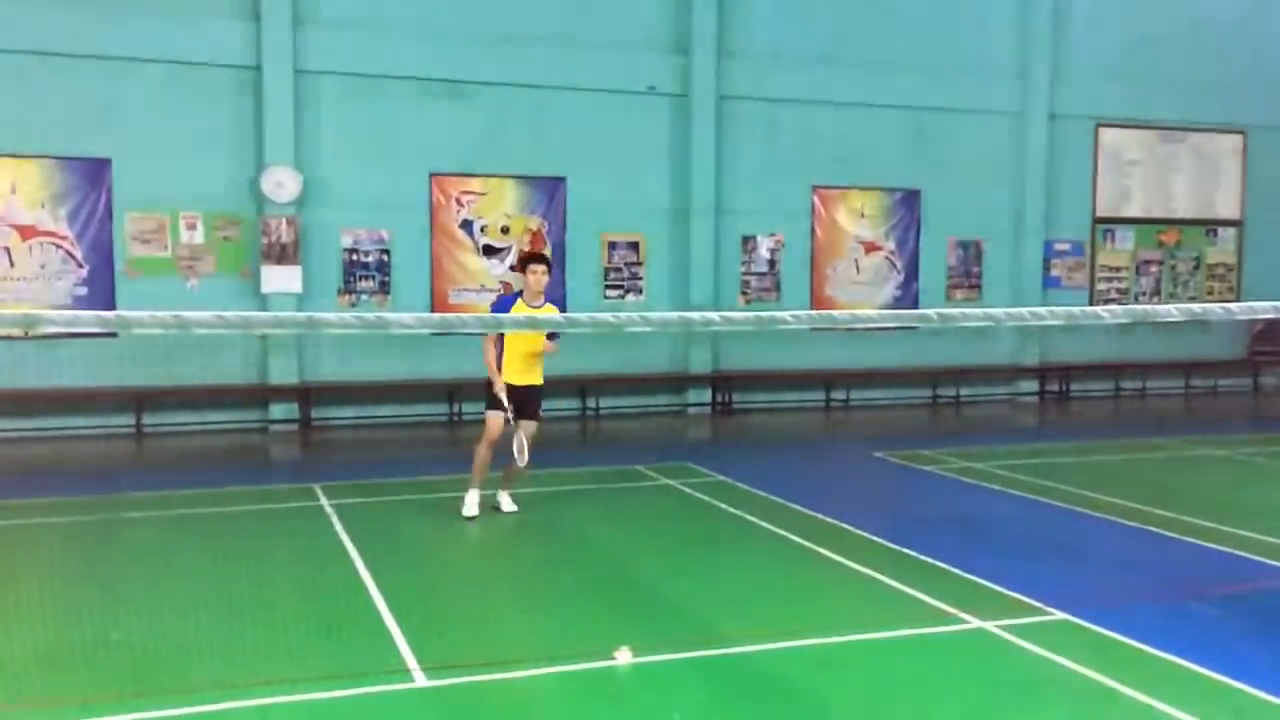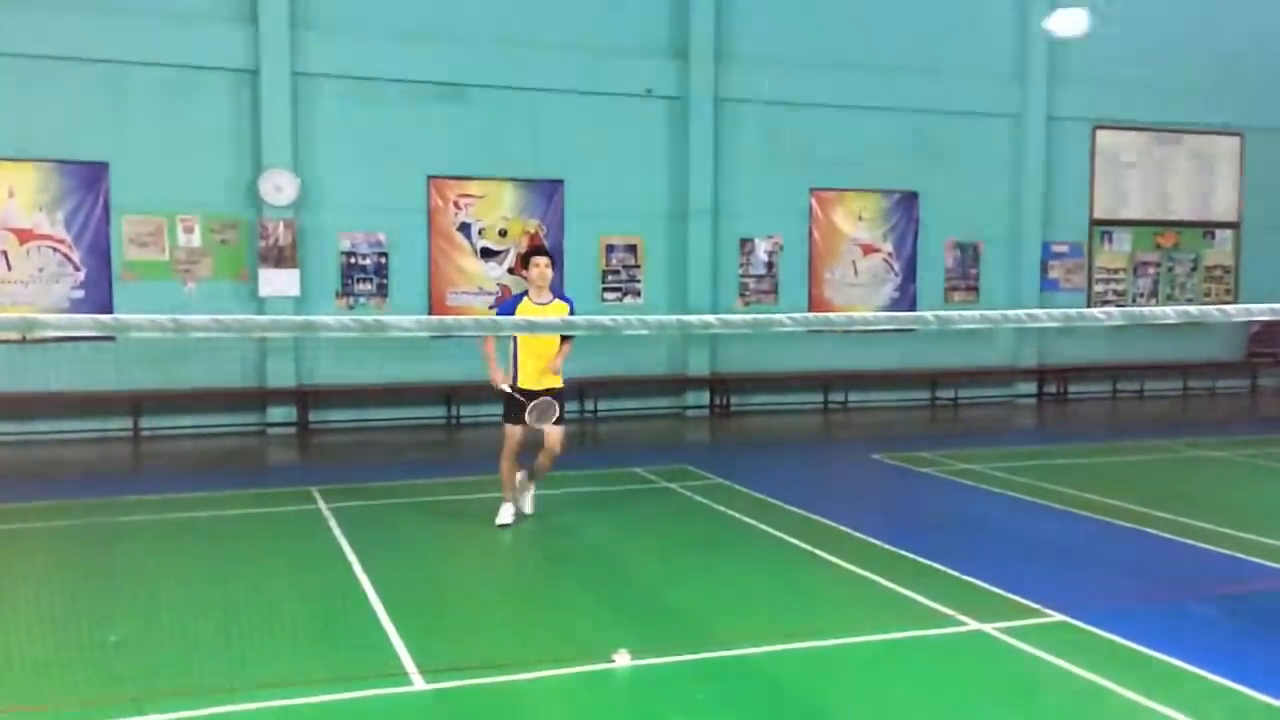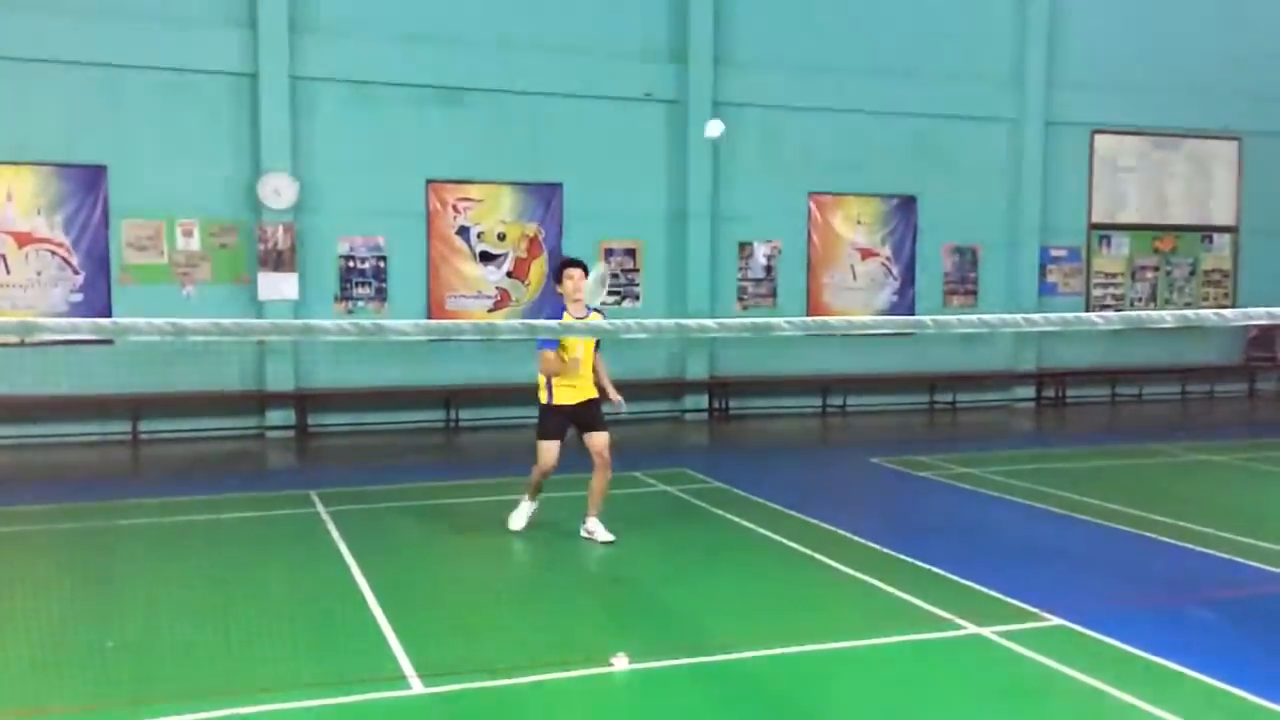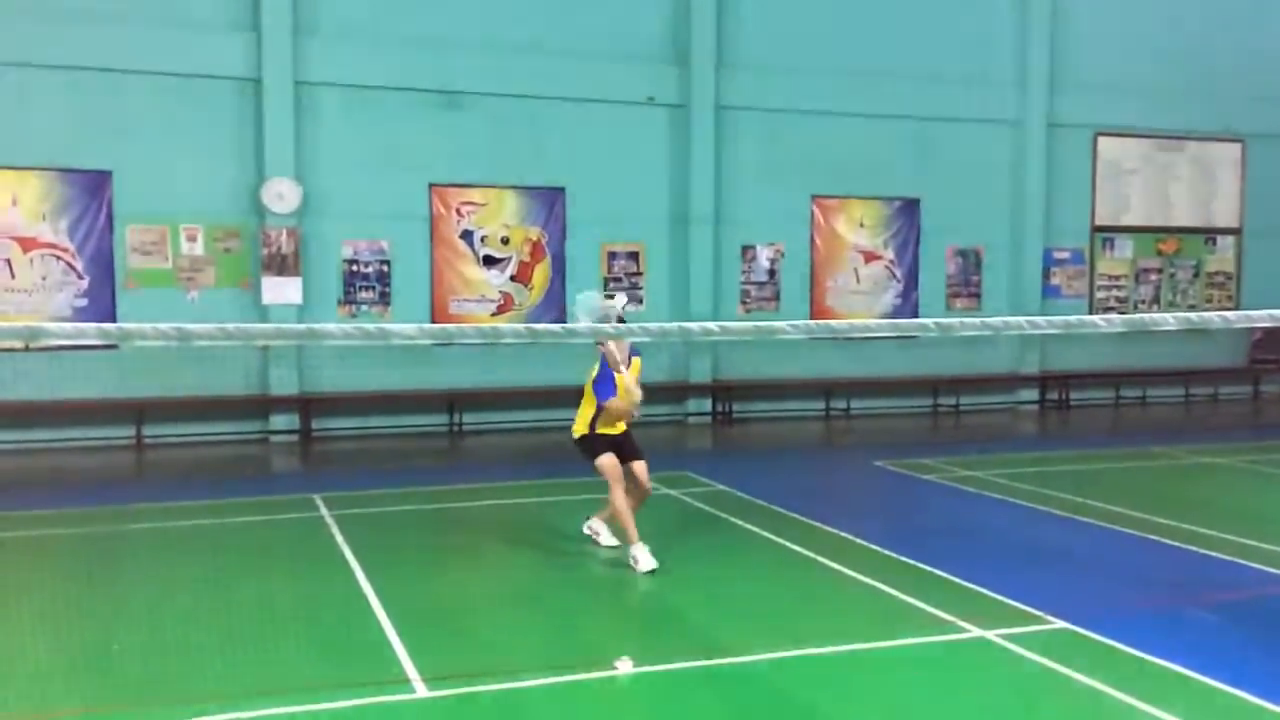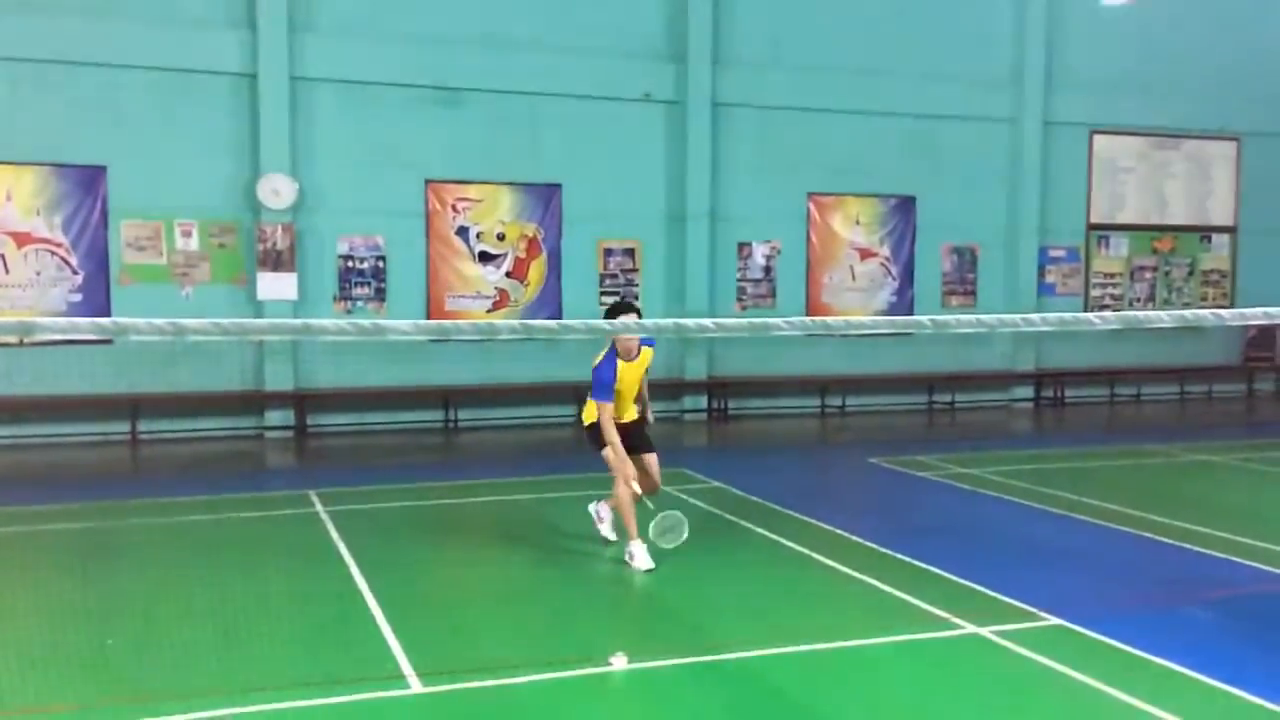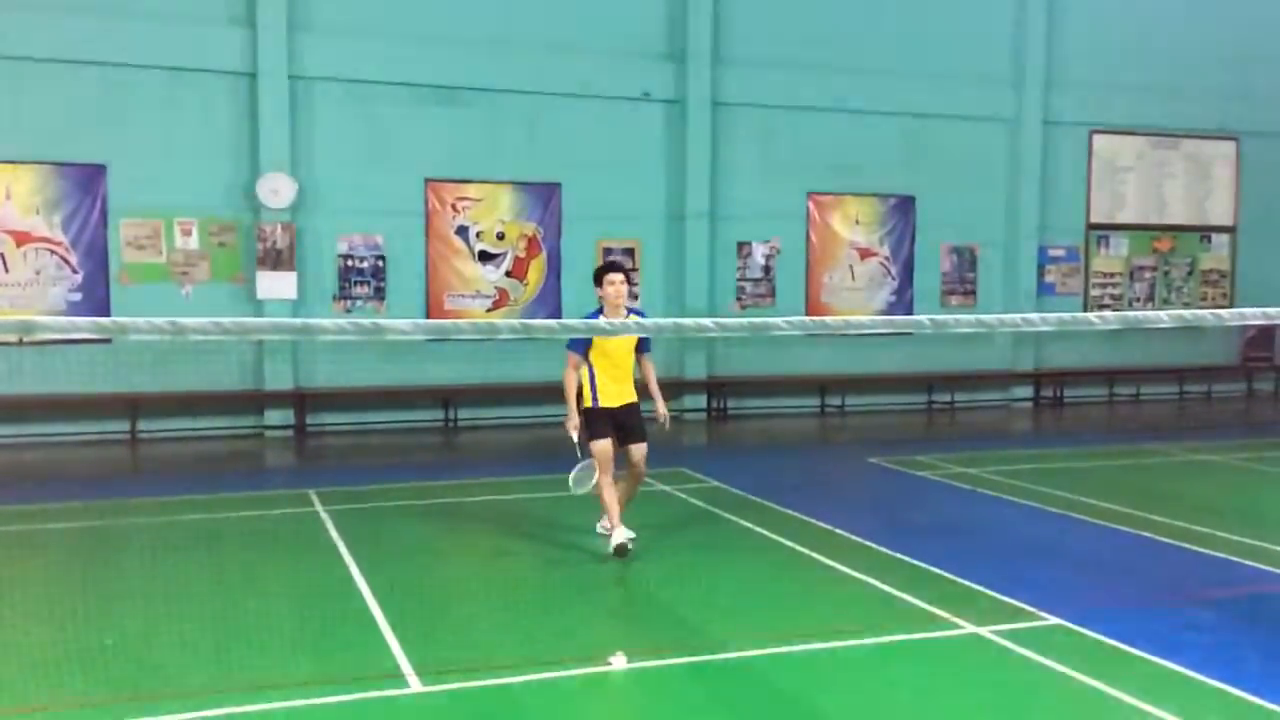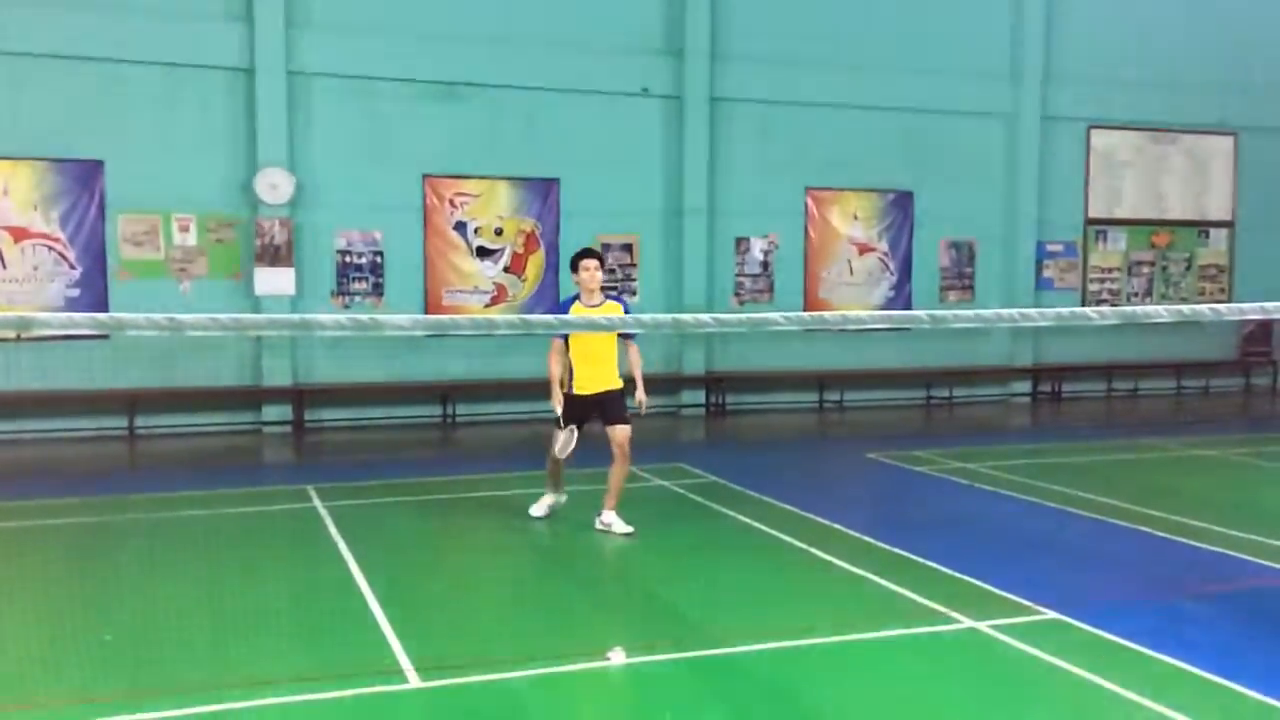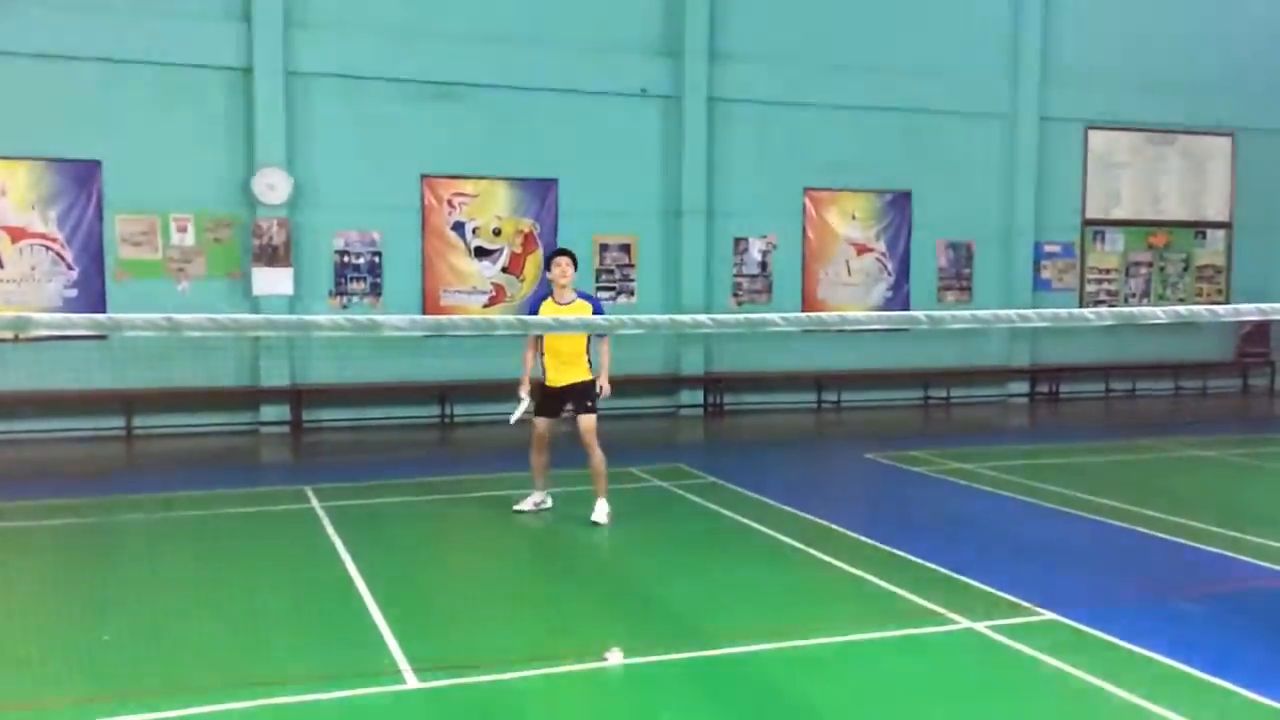
dt=0.3s
person 1, frame 1
left shoulder: (553, 311)
right shoulder: (505, 303)
right elbow: (489, 342)
left wrist: (549, 346)
right wrist: (495, 378)
left hip: (532, 384)
right hip: (502, 381)
left knee: (524, 441)
right knee: (491, 435)
left ankle: (503, 493)
right ankle: (474, 492)
person 1, frame 2
left shoulder: (565, 306)
right shoulder: (512, 305)
right elbow: (490, 338)
left wrist: (560, 359)
right wrist: (493, 368)
left hip: (551, 387)
right hip: (519, 386)
left knee: (553, 448)
right knee: (511, 448)
left ankle: (527, 480)
right ankle: (508, 503)
person 1, frame 3
left shoulder: (598, 318)
right shoulder: (553, 321)
right elbow: (545, 367)
left wrist: (609, 388)
right wrist: (567, 367)
left hip: (587, 399)
right hip: (556, 401)
left knee: (603, 458)
right knee: (547, 465)
left ankle: (591, 522)
right ankle: (529, 501)
person 1, frame 4
left shoulder: (635, 357)
right shoulder: (602, 376)
right elbow: (616, 413)
left wrist: (633, 398)
right wrist: (631, 400)
left hip: (618, 430)
right hip: (591, 432)
left knee: (643, 486)
right knee: (616, 476)
left ankle: (598, 523)
right ankle: (636, 547)
person 1, frame 5
left shoulder: (648, 346)
right shoulder: (605, 368)
right elbow: (607, 420)
left wrist: (646, 407)
right wrist: (624, 461)
left hip: (630, 418)
right hip: (601, 420)
left knee: (653, 480)
right knee: (624, 472)
left ankle: (604, 507)
right ankle: (634, 545)
person 1, frame 6
left shoulder: (640, 321)
right elbow: (572, 369)
left wrist: (658, 399)
right wrist: (572, 413)
left hip: (628, 404)
right hip: (596, 405)
left knee: (638, 468)
right knee: (605, 465)
left ankle: (610, 519)
right ankle: (616, 533)
person 1, frame 7
left shoulder: (619, 307)
right shoulder: (565, 310)
left elbow: (631, 347)
right elbow: (556, 353)
left wrist: (639, 385)
right wrist: (556, 390)
left hip: (611, 389)
right hip: (575, 391)
left knee: (622, 449)
left ankle: (608, 514)
right ankle: (554, 494)
person 1, frame 8
left shoulder: (590, 304)
right shoulder: (538, 304)
left elbow: (604, 340)
right elbow: (532, 343)
left wrist: (604, 374)
right wrist: (526, 378)
left hip: (582, 382)
right hip: (550, 383)
left knee: (589, 439)
right knee: (539, 438)
left ankle: (602, 501)
right ankle: (541, 495)
